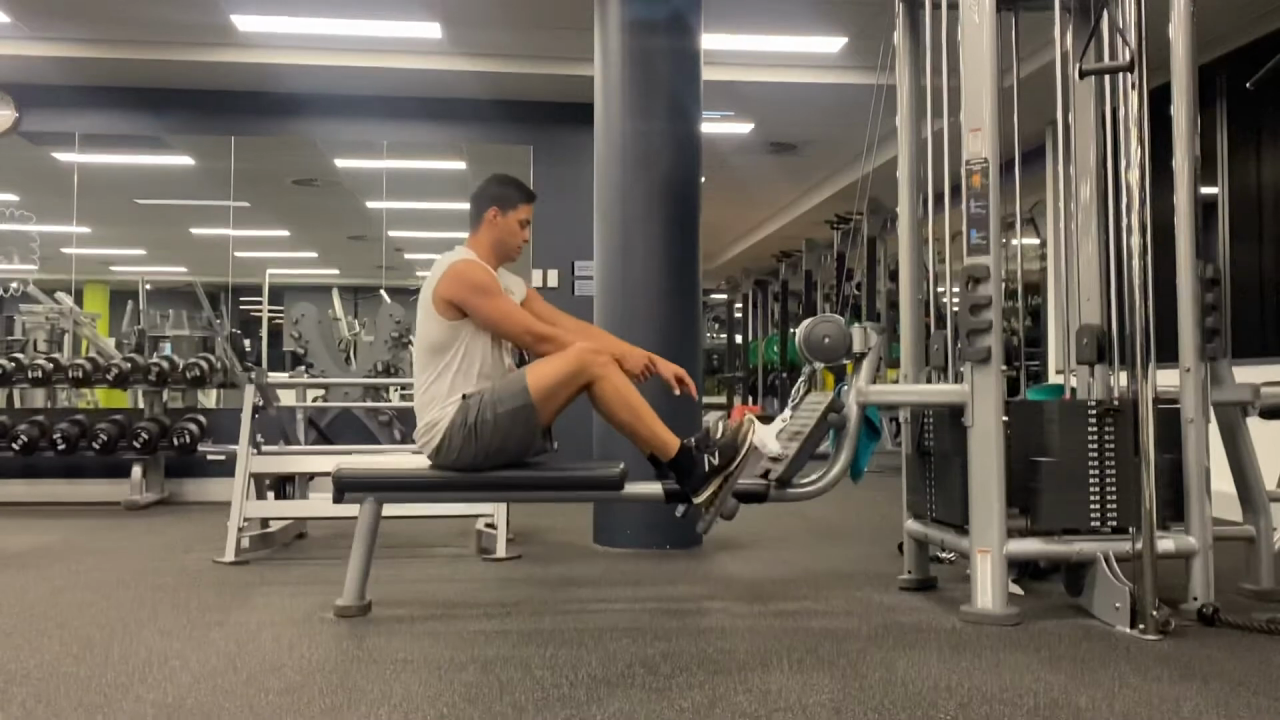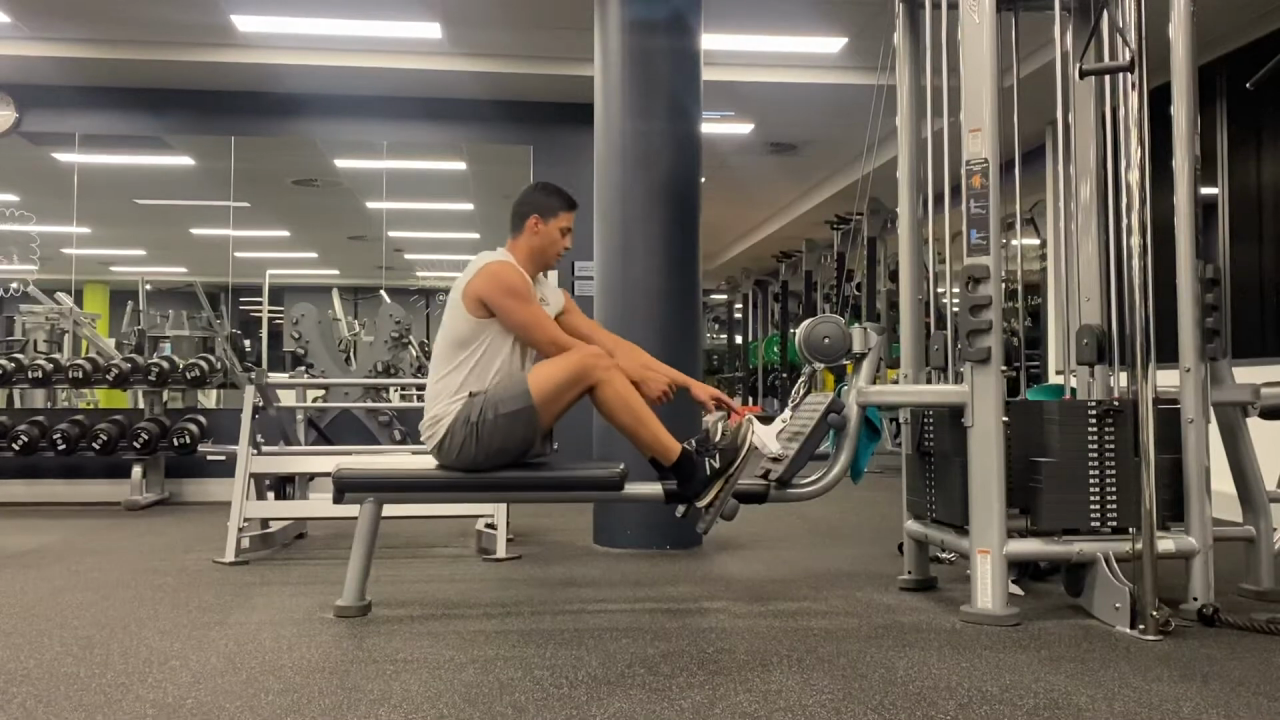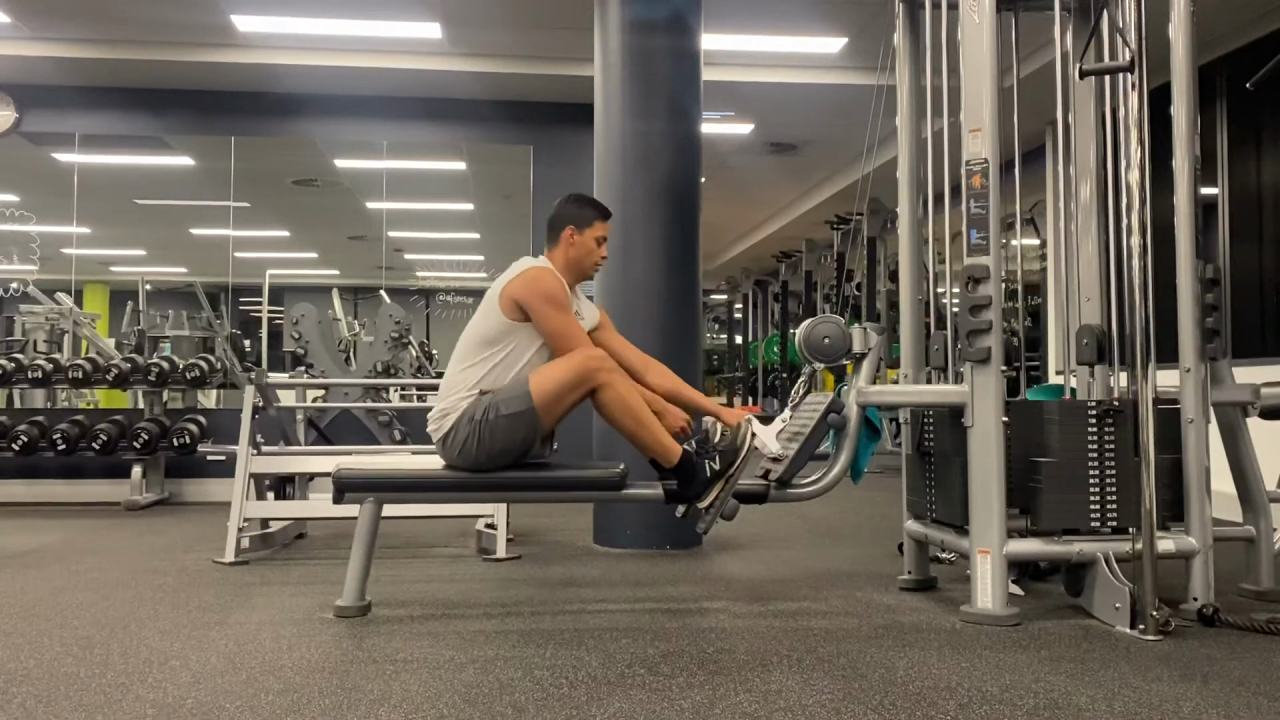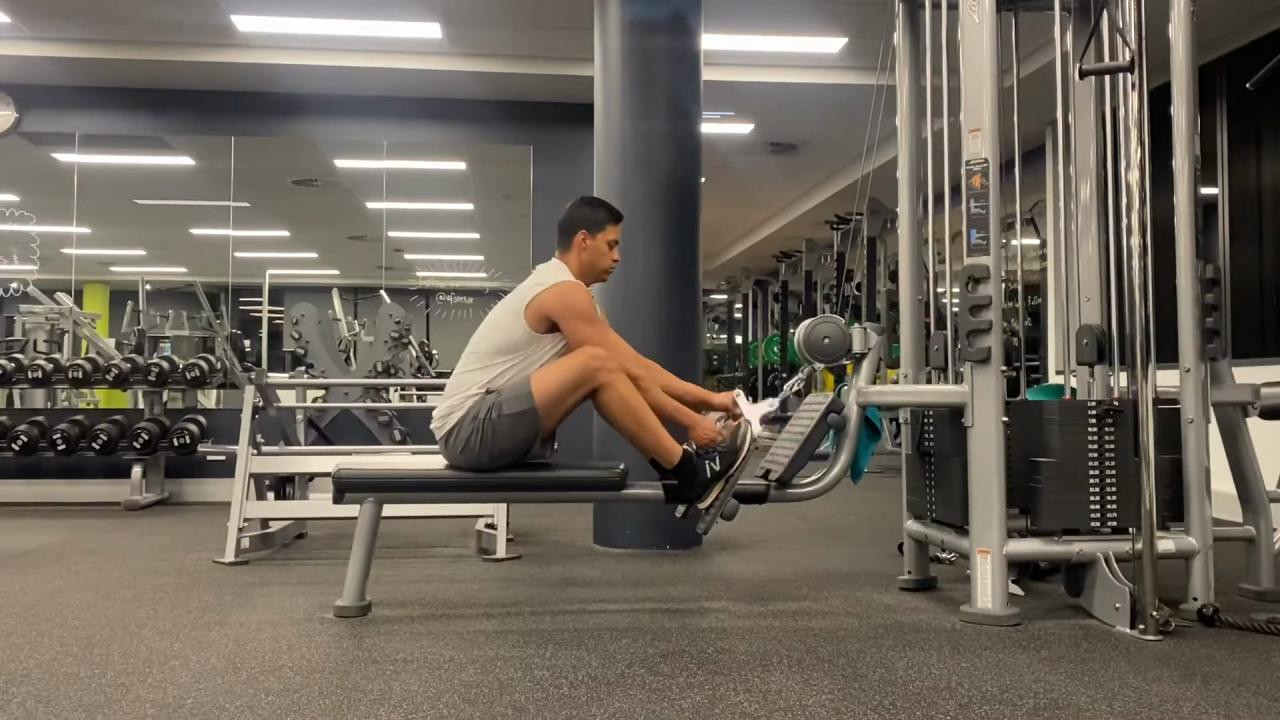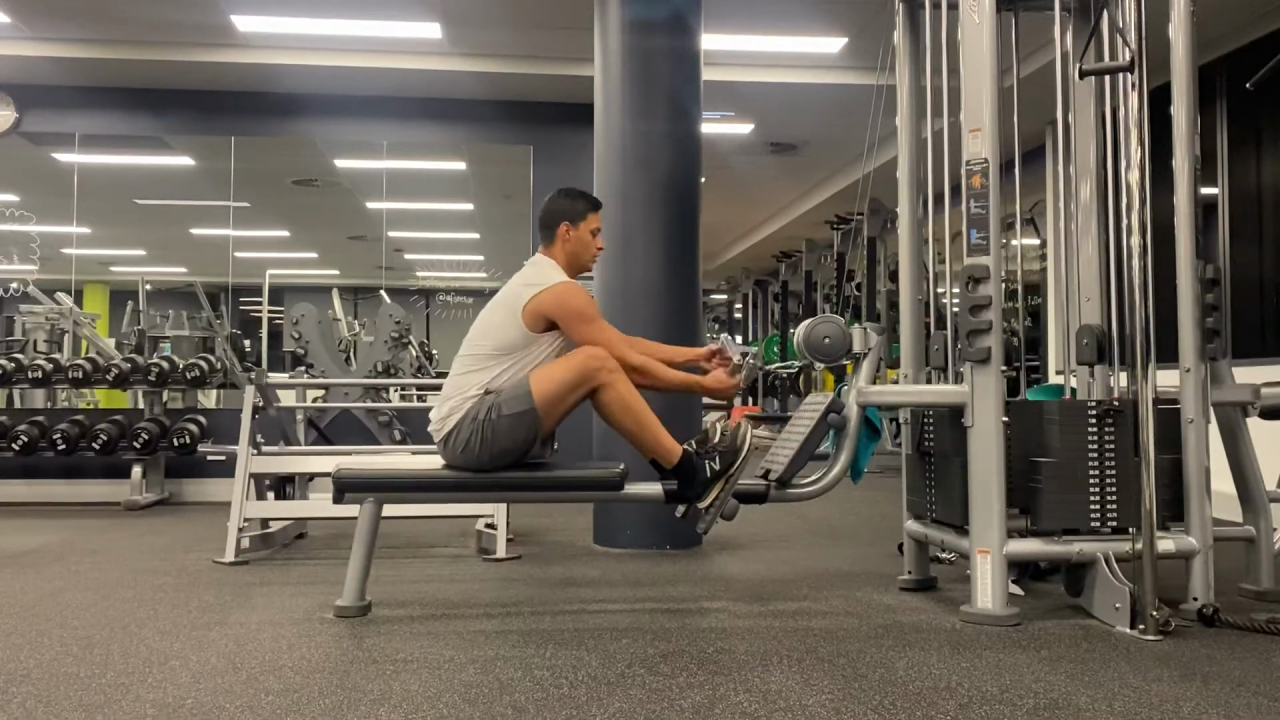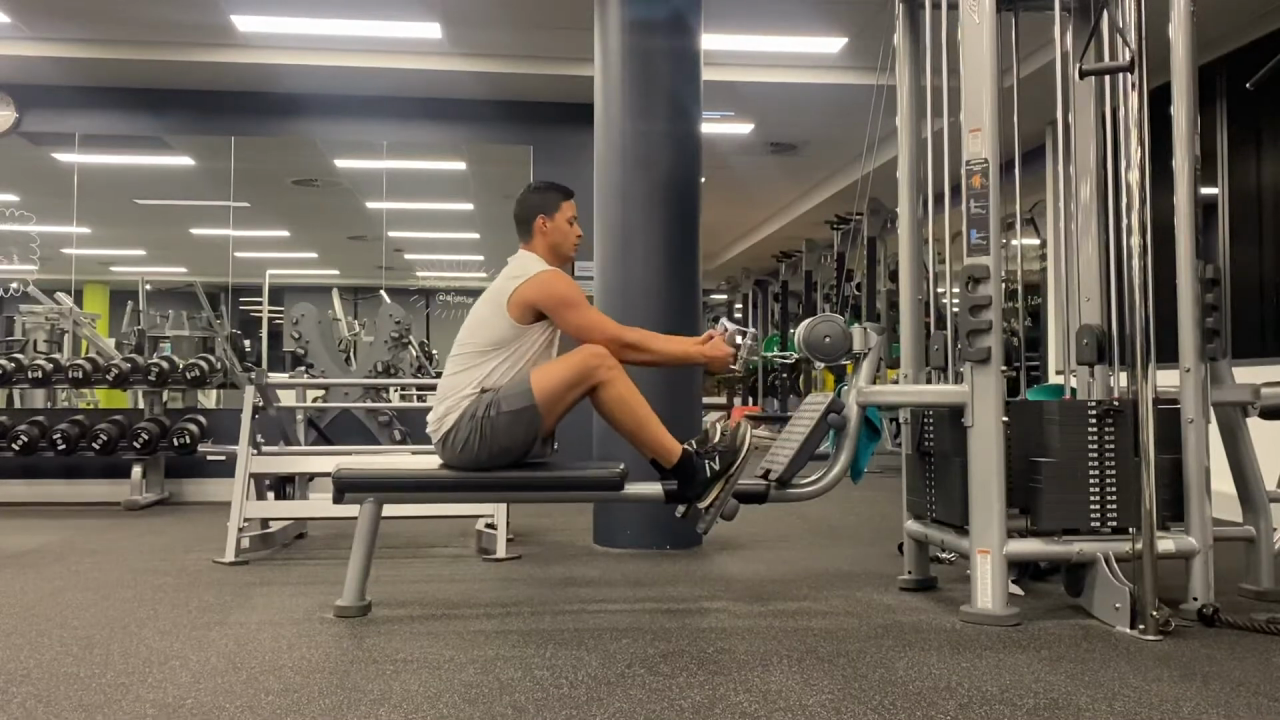
dt=0.2s
person 1, frame 1
left shoulder: (504, 282)
right shoulder: (463, 272)
left elbow: (579, 330)
right elbow: (536, 338)
left wrist: (656, 361)
right wrist: (619, 355)
left hip: (479, 421)
right hip: (454, 433)
left knee: (590, 360)
right knee: (589, 358)
left ankle: (674, 457)
right ankle: (687, 466)
person 1, frame 2
left shoulder: (546, 293)
right shoulder: (498, 273)
left elbow: (616, 347)
right elbow: (560, 349)
left wrist: (691, 384)
right wrist: (636, 378)
left hip: (486, 423)
right hip: (459, 432)
left knee: (595, 362)
right knee: (592, 362)
left ankle: (676, 459)
right ankle: (689, 470)
person 1, frame 3
left shoulder: (579, 306)
right shoulder: (539, 280)
left elbow: (645, 369)
right elbow: (598, 363)
left wrist: (717, 411)
right wrist: (662, 410)
left hip: (492, 425)
right hip: (464, 431)
right knee: (595, 366)
left ankle: (677, 462)
right ankle: (690, 473)
person 1, frame 4
left shoulder: (562, 288)
right shoulder: (565, 292)
left elbow: (635, 364)
right elbow: (626, 373)
left wrist: (710, 398)
right wrist: (692, 421)
left hip: (488, 425)
right hip: (468, 431)
left knee: (600, 367)
right knee: (596, 364)
left ankle: (678, 463)
right ankle: (690, 473)
person 1, frame 5
left shoulder: (542, 279)
right shoulder: (560, 291)
left elbow: (624, 343)
right elbow: (628, 363)
left wrist: (696, 355)
right wrist: (702, 384)
left hip: (486, 425)
right hip: (467, 432)
left knee: (600, 361)
right knee: (597, 363)
left ankle: (676, 460)
right ankle: (691, 472)
person 1, frame 6
left shoulder: (528, 276)
right shoulder: (544, 281)
left elbow: (617, 337)
right elbow: (621, 344)
left wrist: (694, 343)
right wrist: (701, 357)
left hip: (482, 426)
right hip: (465, 431)
left knee: (597, 363)
right knee: (597, 361)
left ankle: (675, 462)
right ankle: (691, 473)
